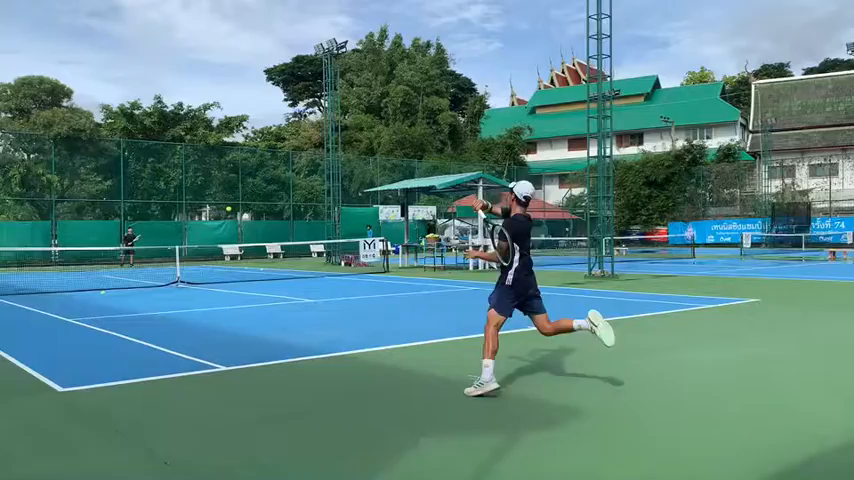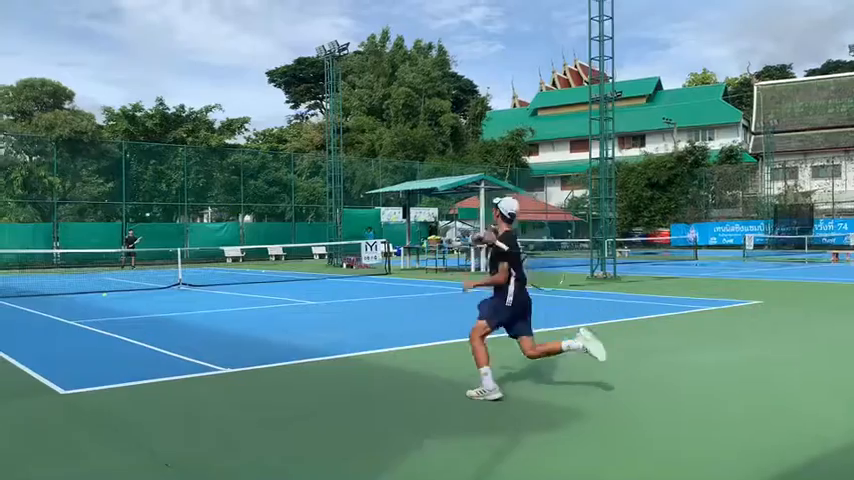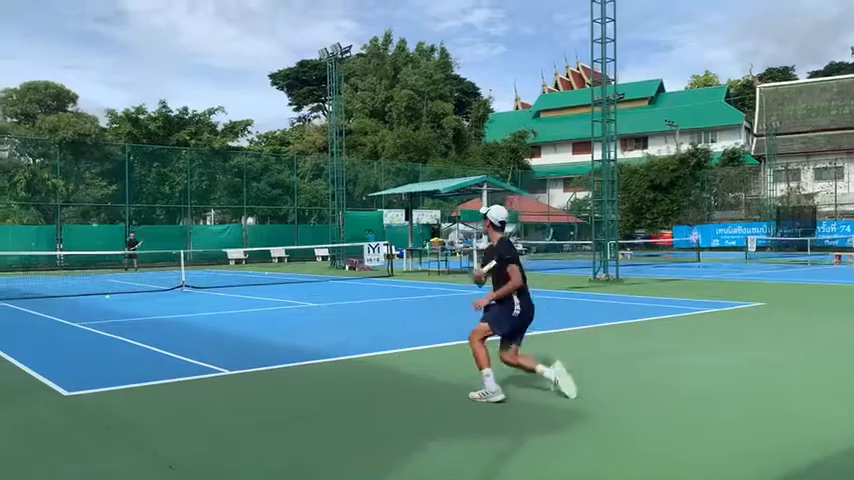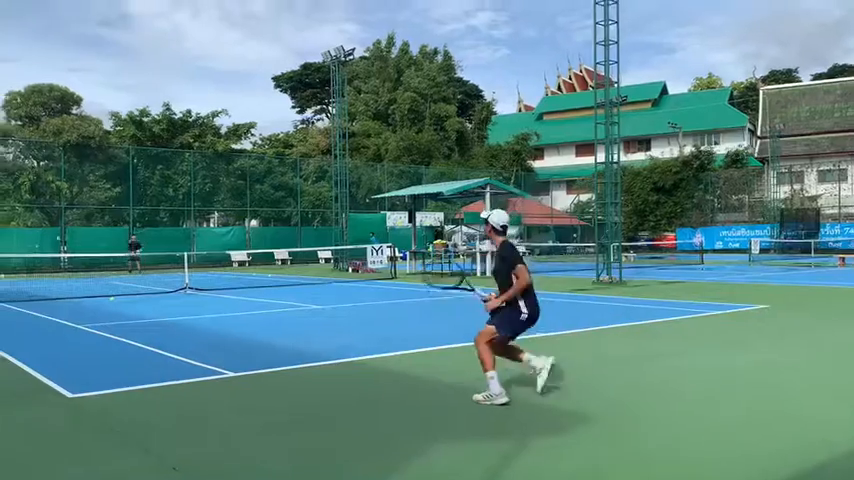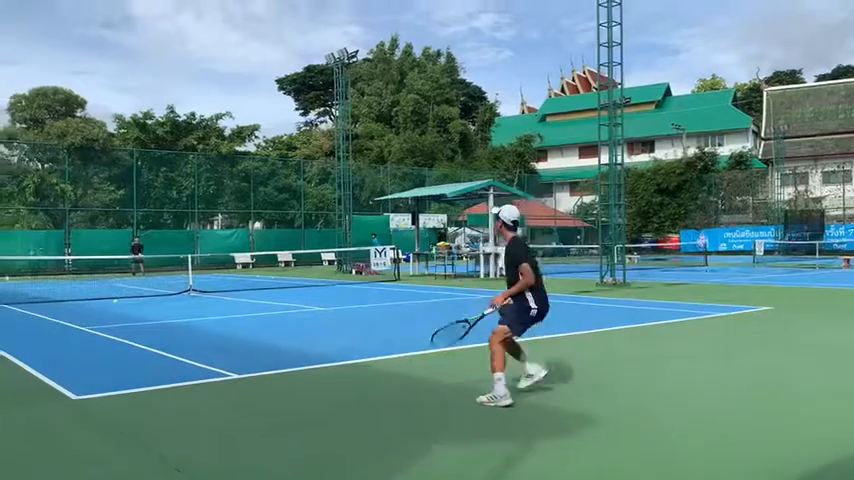
dt=0.1s
person 1, frame 1
left shoulder: (513, 223)
right shoulder: (525, 218)
left elbow: (499, 257)
right elbow: (500, 211)
left wrist: (476, 254)
right wrist: (486, 206)
left hip: (512, 282)
right hip: (527, 282)
left knee: (491, 326)
right knee: (547, 328)
left ankle: (486, 380)
right ankle: (589, 322)
person 1, frame 2
left shoulder: (505, 240)
right shoulder: (504, 236)
left elbow: (501, 278)
left wrist: (475, 283)
right wrist: (482, 238)
left hip: (508, 298)
right hip: (519, 299)
left knee: (476, 335)
right knee: (532, 351)
left ankle: (489, 386)
right ankle: (580, 343)
person 1, frame 3
left shoulder: (503, 248)
right shoulder: (491, 250)
left elbow: (516, 281)
right elbow: (479, 278)
left wrist: (489, 298)
right wrist: (479, 273)
left hip: (515, 307)
right hip: (512, 307)
left knee: (476, 338)
right knee: (508, 358)
left ankle: (491, 390)
right ankle: (551, 373)
person 1, frame 4
left shoulder: (506, 251)
right shoulder: (502, 250)
left elbow: (525, 280)
left wrist: (500, 299)
right wrist: (497, 298)
left hip: (523, 309)
right hip: (519, 308)
left knee: (482, 340)
right knee: (496, 345)
left ankle: (496, 392)
right ankle: (538, 362)
person 1, frame 5
left shoulder: (514, 248)
right shoulder: (517, 245)
left elbow: (529, 279)
left wrist: (504, 296)
right wrist: (511, 297)
left hip: (531, 305)
right hip: (529, 302)
left knee: (495, 339)
right knee: (504, 338)
left ankle: (500, 393)
right ankle: (532, 369)
